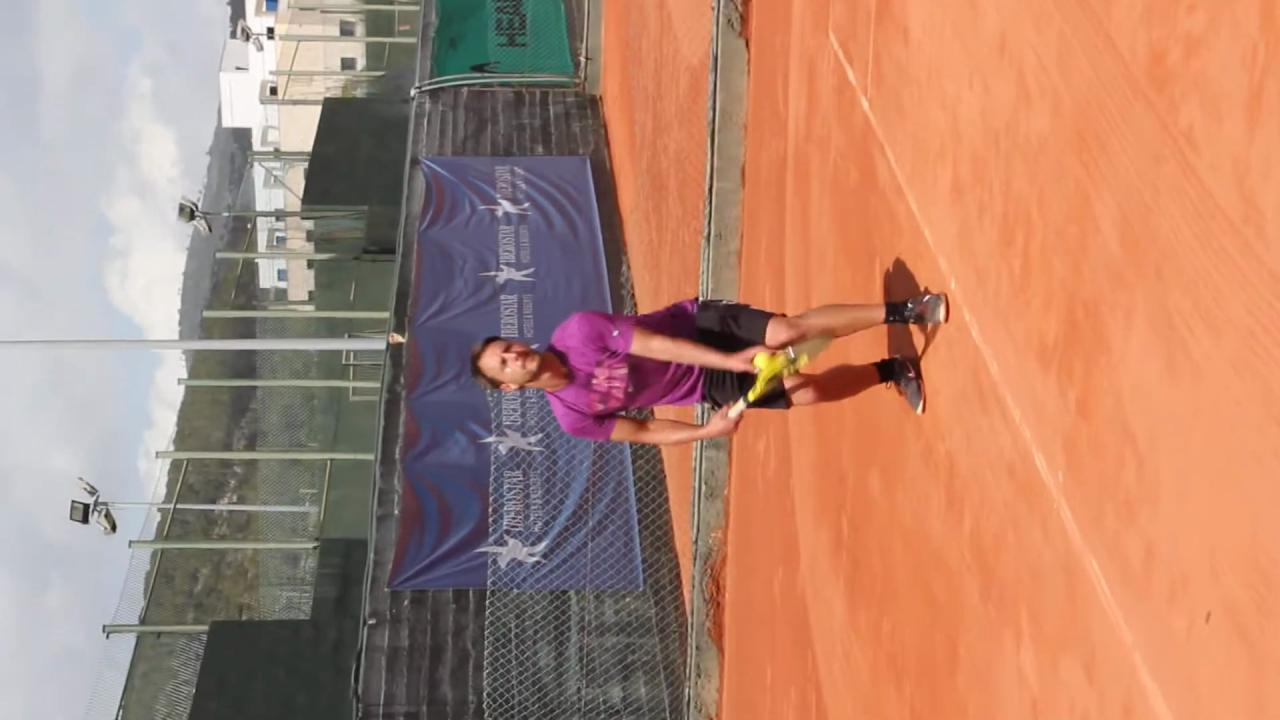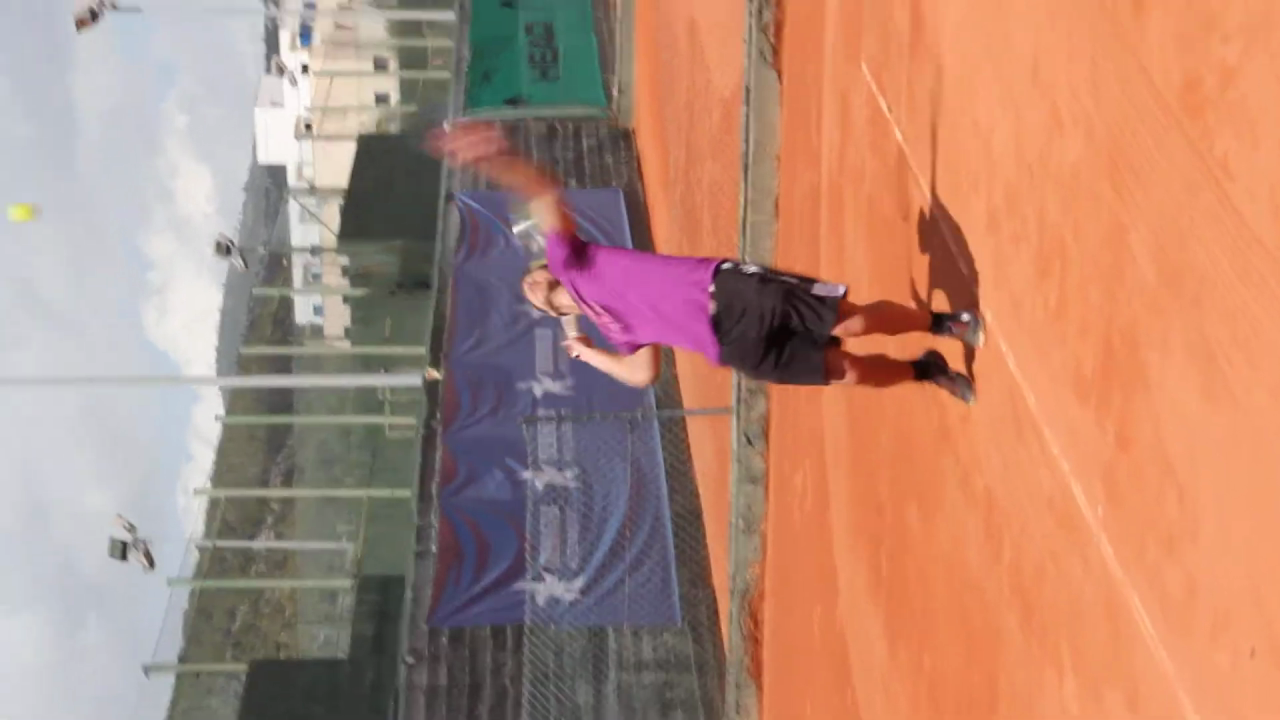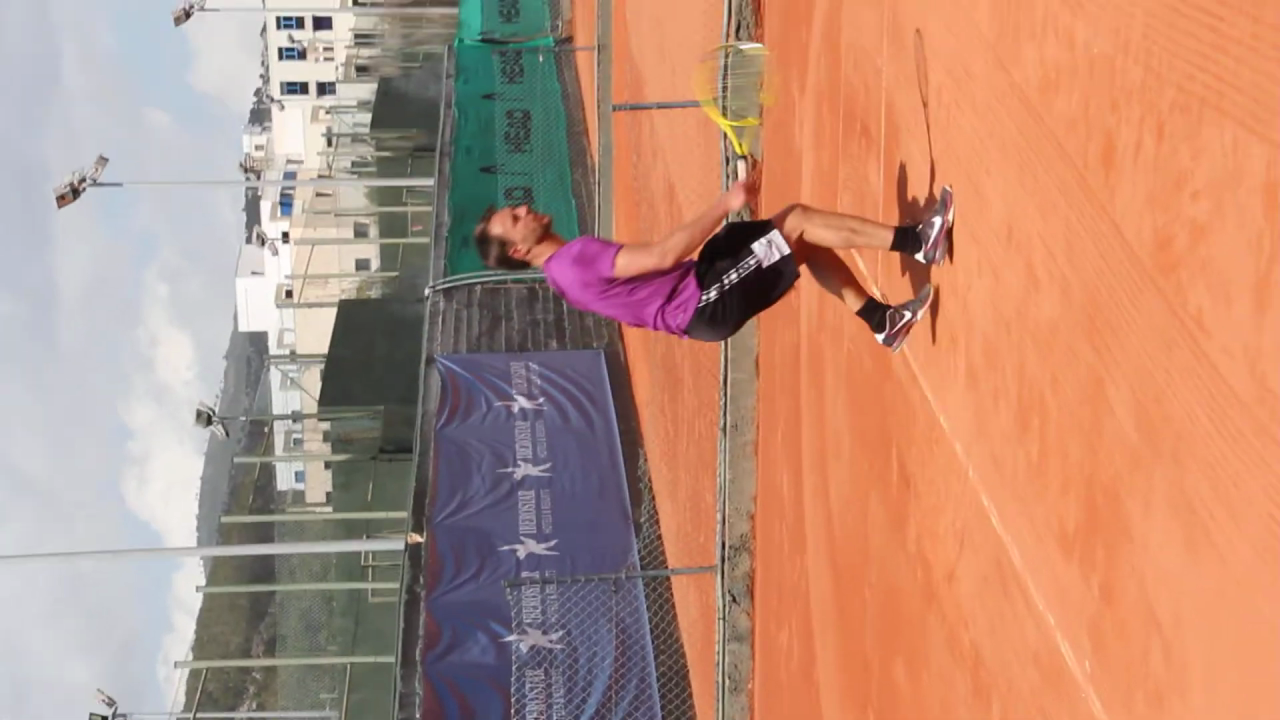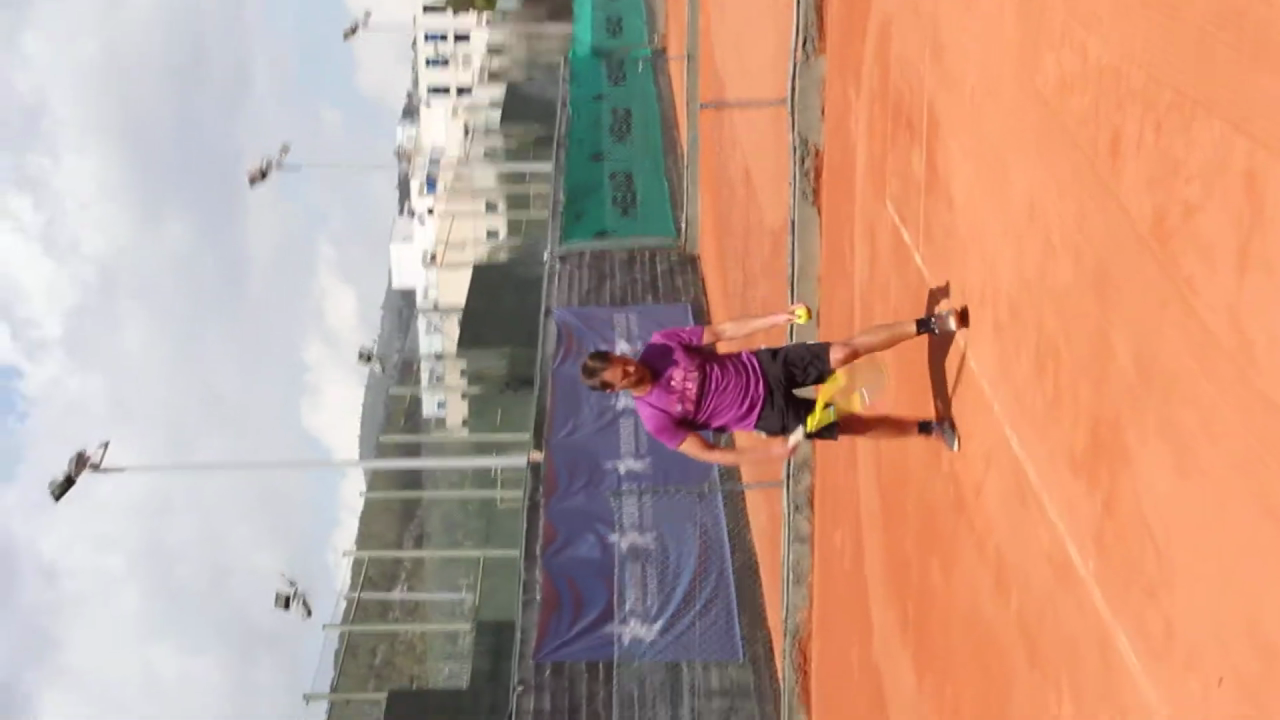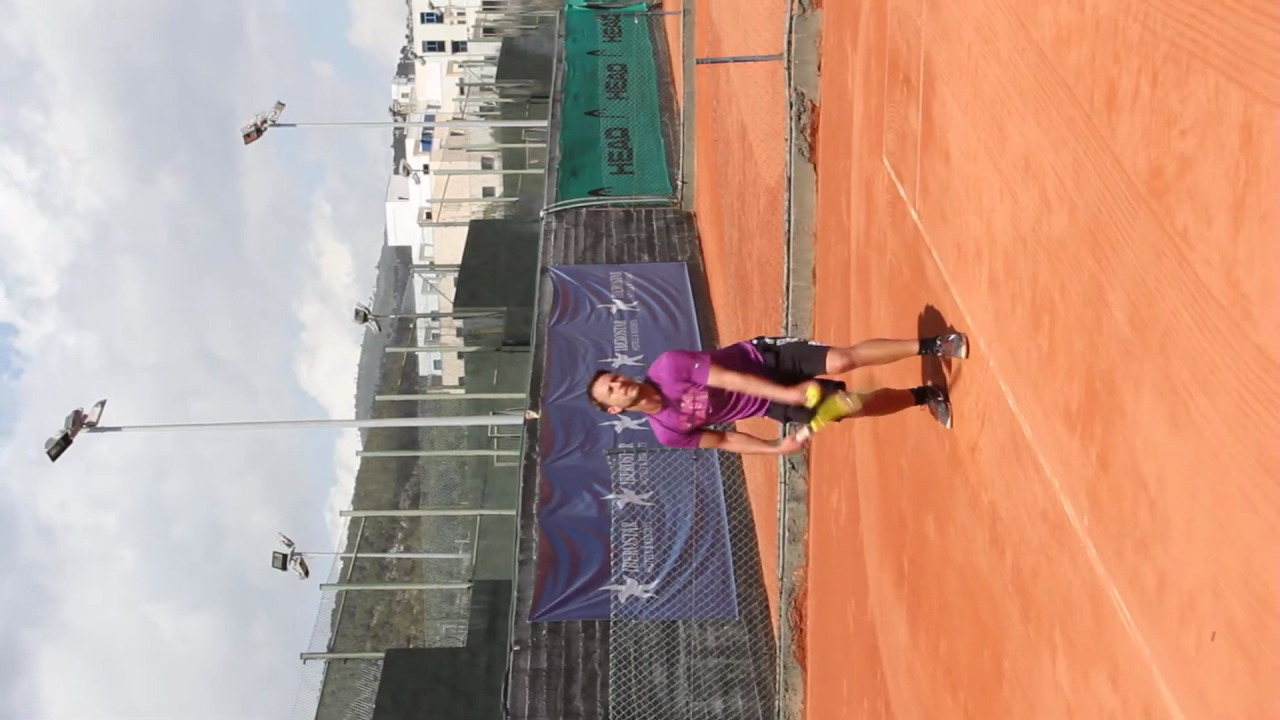
dt=1s
person 1, frame 1
left shoulder: (578, 332)
right shoulder: (571, 415)
left elbow: (656, 344)
right elbow: (641, 432)
left wrist: (732, 357)
right wrist: (706, 432)
left hip: (701, 323)
right hip: (706, 387)
left knee: (785, 331)
right knee: (807, 391)
left ankle: (903, 311)
right ankle: (891, 370)
person 1, frame 2
left shoulder: (573, 260)
right shoulder: (613, 324)
left elbow: (543, 197)
right elbow: (643, 373)
left wrist: (496, 155)
right wrist: (590, 354)
left hip: (726, 294)
right hip: (740, 345)
left knee: (856, 322)
right knee: (849, 372)
left ankle: (944, 323)
right ankle: (927, 371)
person 1, frame 3
left shoulder: (566, 270)
right shoulder: (576, 257)
right elbow: (666, 253)
right wrist: (725, 205)
left hip: (700, 305)
right hip: (705, 303)
left knee: (807, 243)
right knee: (799, 219)
left ankle: (881, 321)
right ankle: (917, 241)
person 1, frame 4
left shoulder: (661, 344)
right shoulder: (654, 416)
left elbow: (721, 332)
right elbow: (703, 452)
left wrist: (774, 319)
right wrist: (765, 452)
left hip: (762, 369)
right hip: (766, 413)
left knee: (844, 352)
right knee: (851, 424)
left ankle: (931, 325)
right ankle: (929, 427)
person 1, frame 5
left shoulder: (667, 368)
right shoulder: (668, 431)
left elbow: (730, 378)
right elbow: (722, 441)
left wrist: (789, 392)
right wrist: (777, 447)
left hip: (761, 357)
right hip: (768, 403)
left knee: (842, 360)
right knee: (856, 406)
left ankle: (932, 345)
right ankle: (925, 396)
